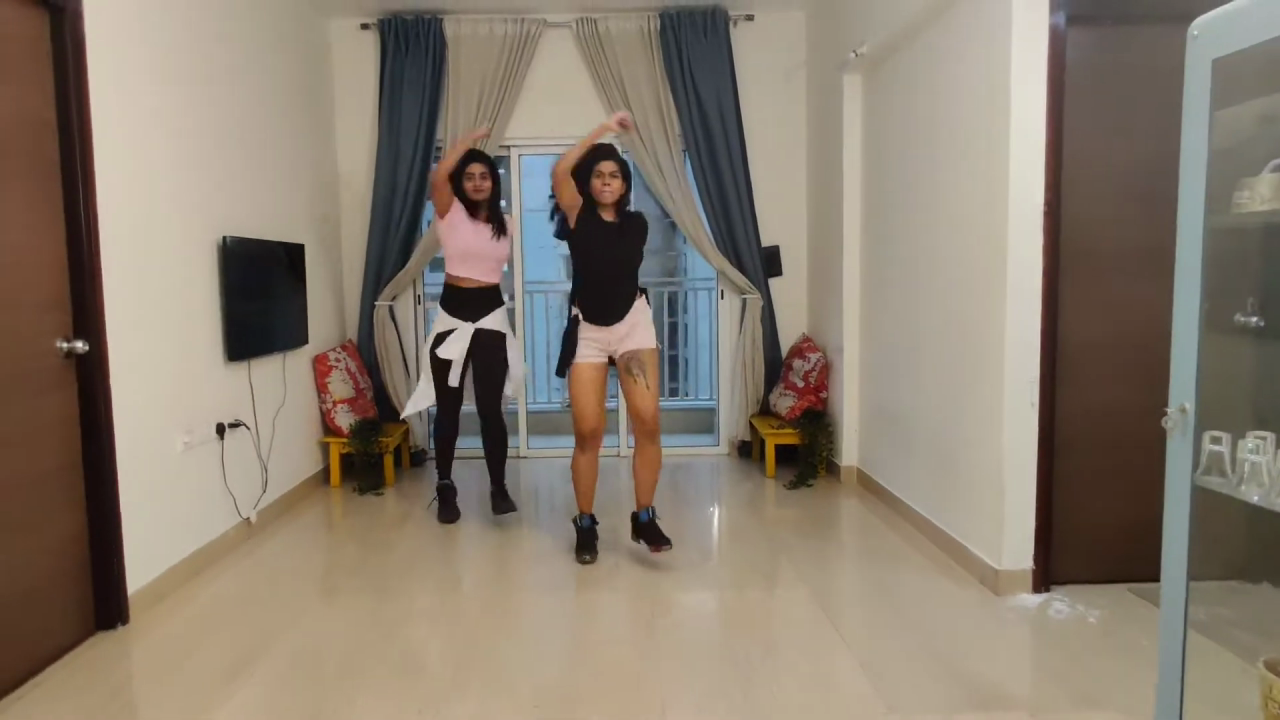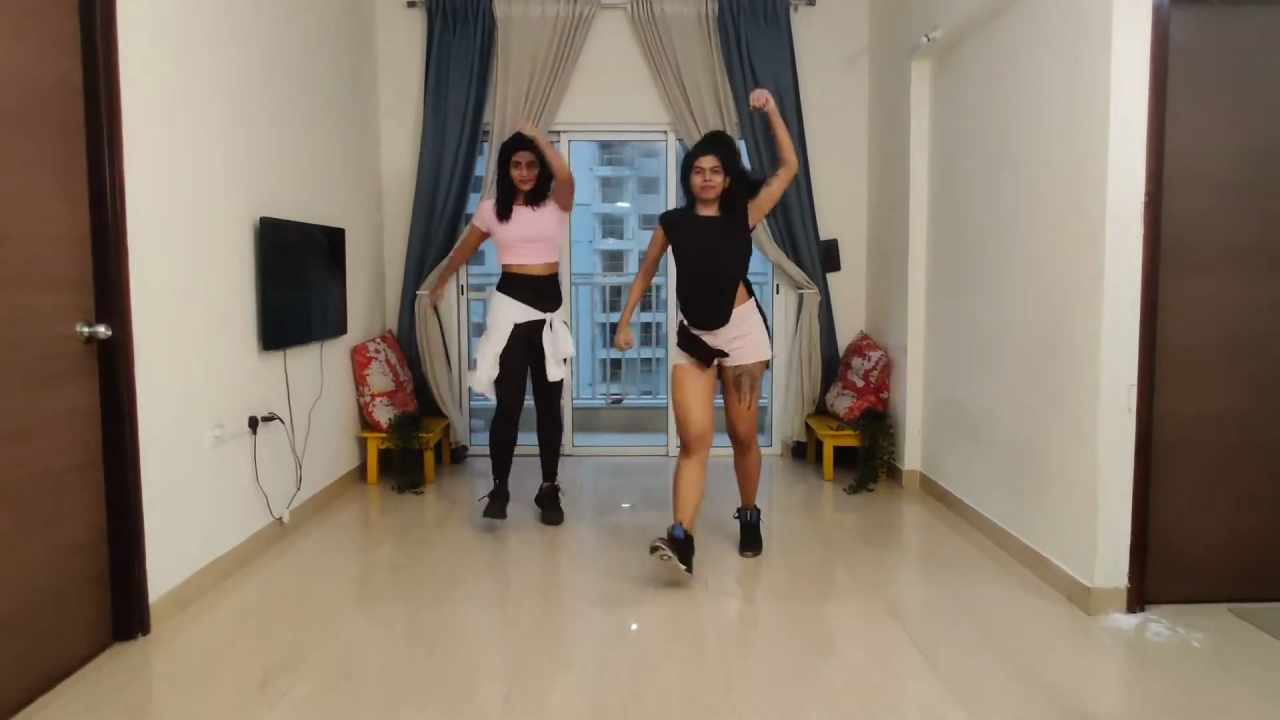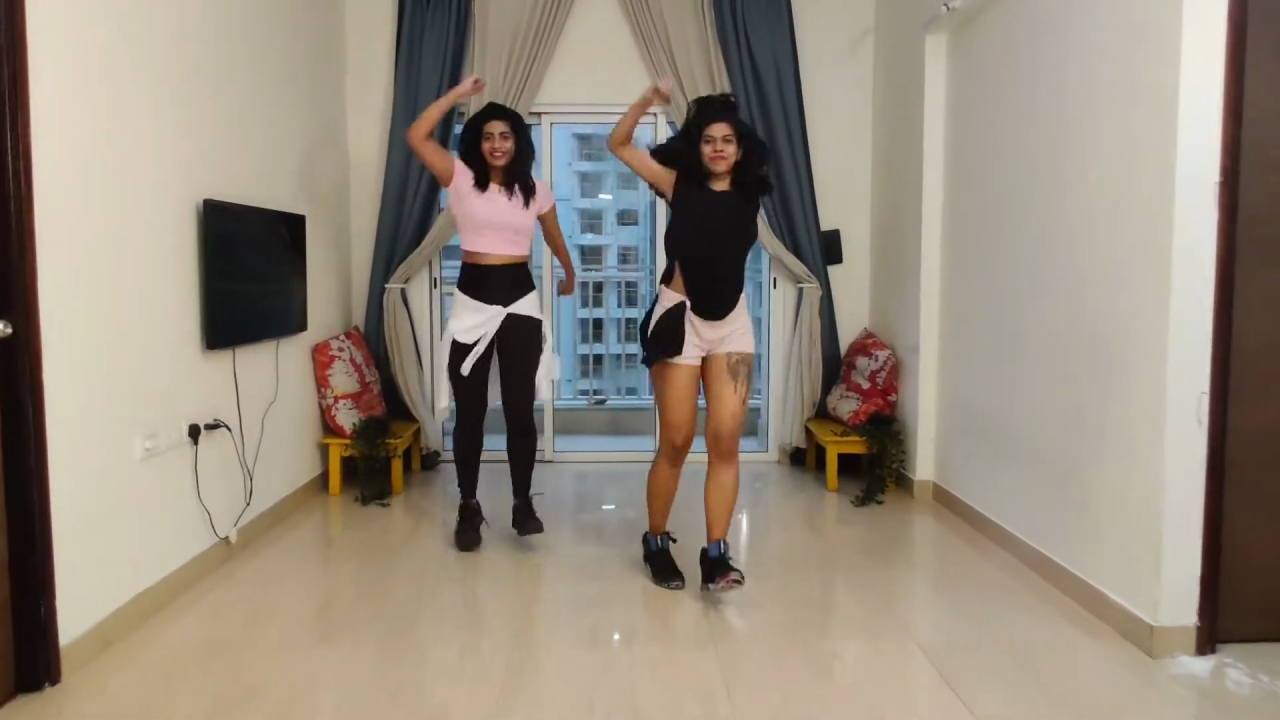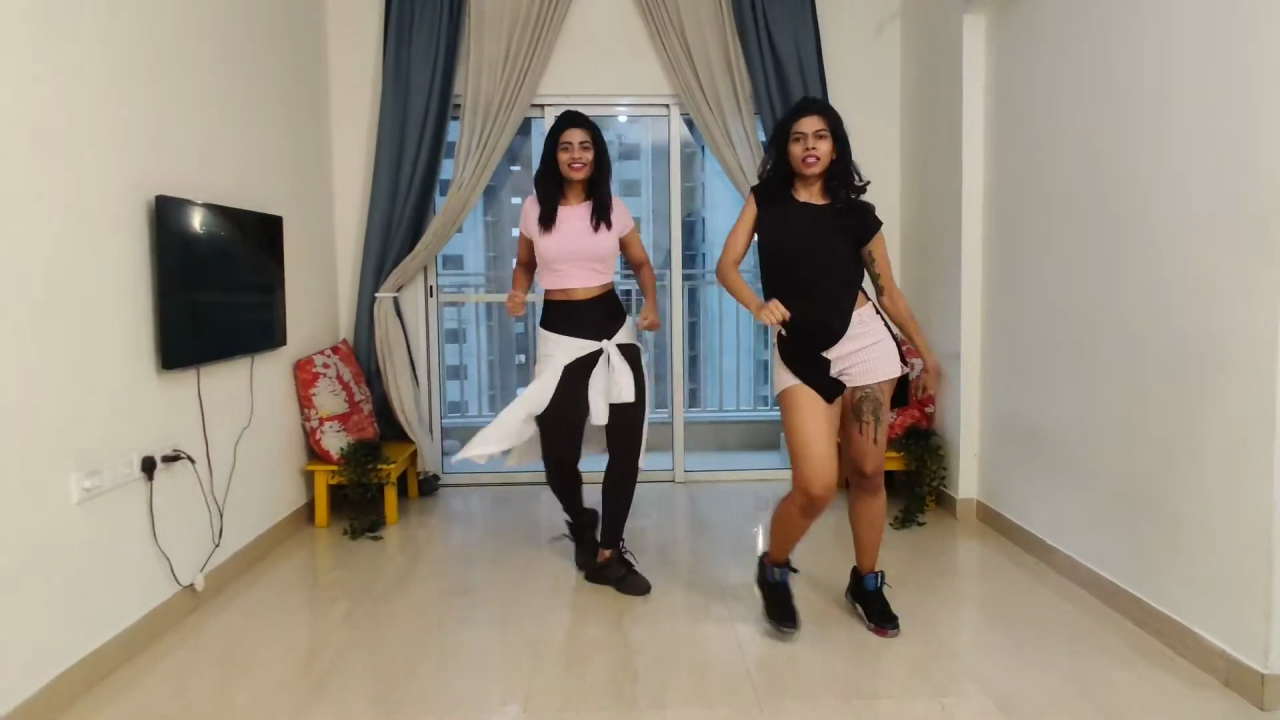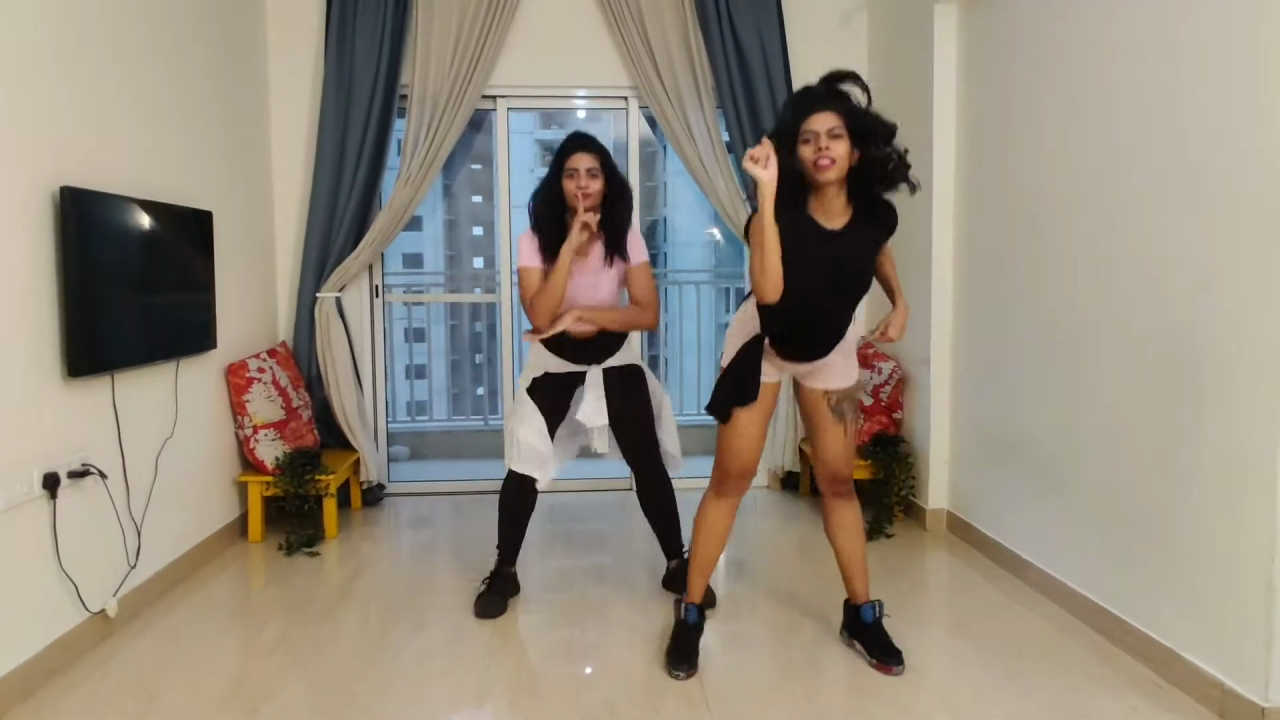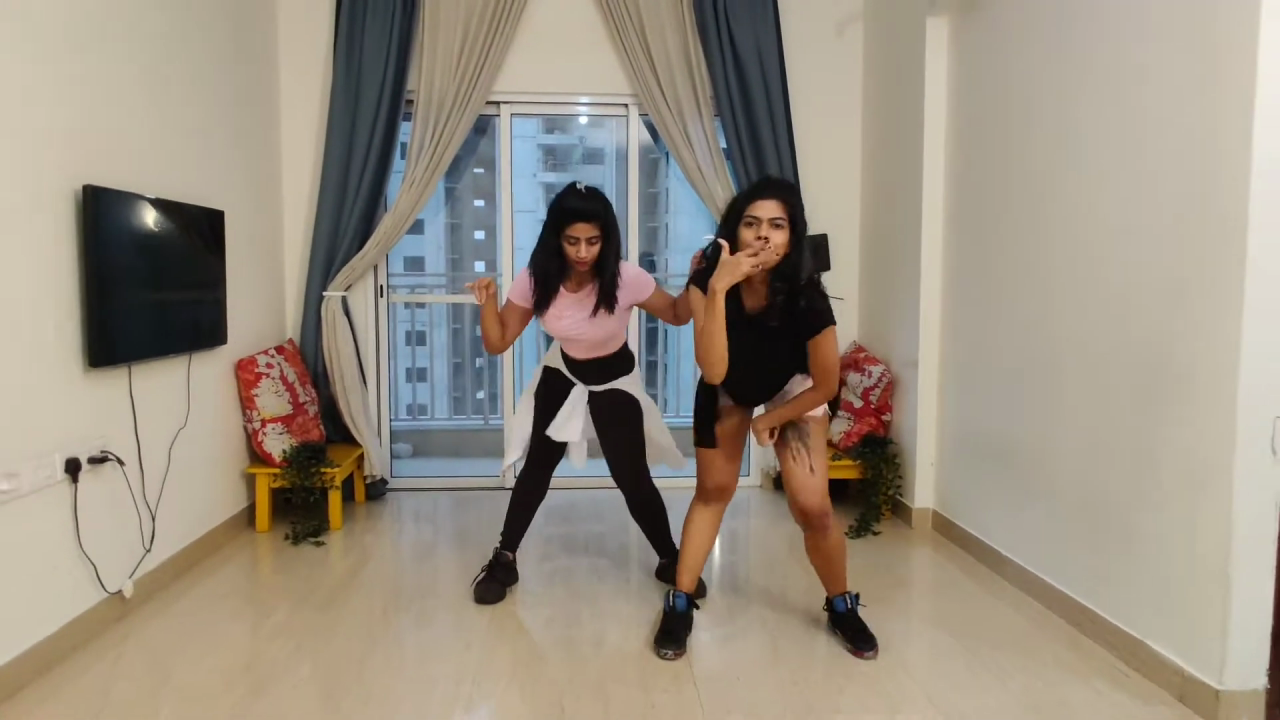
dt=0.7s
person 1, frame 1
left shoulder: (637, 223)
right shoulder: (577, 215)
right elbow: (560, 175)
right wrist: (601, 131)
left hip: (633, 325)
right hip: (589, 329)
left knee: (647, 422)
right knee: (588, 432)
left ankle: (644, 519)
right ankle: (585, 526)
person 1, frame 2
left shoulder: (744, 214)
right shoulder: (673, 223)
left elbow: (789, 167)
right elbow: (645, 271)
left wrist: (771, 110)
right wrist: (625, 321)
left hip: (741, 329)
right hip: (693, 335)
left knee: (744, 436)
right knee: (696, 439)
left ankle: (750, 516)
right ankle: (681, 540)
person 1, frame 3
left shoulder: (748, 199)
right shoulder: (681, 185)
right elbow: (618, 141)
right wrist: (648, 99)
left hip: (731, 324)
right hip: (678, 320)
left knee: (725, 440)
right knee: (675, 442)
left ankle: (715, 555)
right ankle: (656, 545)
person 1, frame 4
left shoulder: (857, 213)
right shoulder: (766, 200)
left elbow: (886, 287)
right elbow: (726, 266)
left wrist: (922, 348)
right wrist: (758, 305)
left hip: (862, 342)
right hip: (799, 354)
left knee: (868, 474)
right knee: (815, 487)
left ankle: (866, 582)
right ankle: (774, 569)
person 1, frame 5
left shoulder: (874, 213)
right shoulder: (782, 211)
right elbow: (769, 290)
left wrist: (896, 303)
right wrist: (766, 193)
left hip: (830, 355)
right hip: (761, 349)
left knee: (838, 480)
right knee: (734, 477)
left ankle: (862, 615)
right ankle: (690, 614)
person 1, frame 6
left shoulder: (806, 298)
right shoulder: (707, 282)
left elbow: (825, 385)
right elbow: (713, 371)
left wrist: (771, 418)
right wrist: (718, 288)
left hip: (793, 390)
right hip: (729, 384)
left knee: (811, 507)
right knee: (714, 490)
left ankle: (841, 606)
right ankle: (679, 604)
person 2, frame 1
left shoulder: (501, 223)
right shoulder: (449, 214)
right elbow: (438, 178)
right wrist: (467, 142)
left hip: (491, 318)
right hip: (451, 318)
left knee: (489, 407)
right knee: (446, 407)
left ankle: (499, 488)
right ankle: (446, 487)
person 2, frame 2
left shoulder: (557, 202)
right shoulder: (492, 208)
left elbow: (566, 174)
right elbow: (465, 248)
left wrist: (538, 137)
right wrist: (439, 283)
left hip: (549, 307)
right hip: (511, 307)
left knee: (549, 406)
right knee: (510, 404)
left ankle: (549, 488)
right ankle: (499, 489)
person 2, frame 3
left shoulder: (532, 189)
right shoulder: (461, 177)
left elbow: (553, 233)
right elbow: (416, 137)
left wrist: (570, 271)
right wrist: (459, 93)
left hip: (521, 302)
right hip: (472, 303)
left knee: (519, 408)
right knee: (469, 410)
left ankle: (523, 504)
right ankle: (468, 506)
person 2, frame 4
left shoulder: (612, 209)
right shoulder: (536, 209)
left elbow: (642, 264)
right elbow: (524, 263)
left wrist: (649, 304)
right wrist: (517, 291)
left hip: (614, 331)
right hip: (562, 336)
left knee: (626, 450)
right knee: (559, 457)
left ankle: (609, 553)
right ankle: (581, 523)
person 2, frame 5
left shoulder: (625, 236)
right shoulder: (536, 238)
left elbow: (648, 314)
right elbow: (539, 317)
left wrist: (578, 318)
right wrist: (570, 247)
left hip: (616, 358)
right hip: (553, 362)
left knee: (648, 463)
right knee: (526, 464)
left ankle: (678, 564)
right ankle: (504, 572)
person 2, frame 6
left shoulder: (626, 278)
right shoulder: (536, 278)
left elbow: (676, 315)
right elbow: (497, 344)
right wrist: (487, 302)
left hip: (615, 382)
right hip: (562, 373)
left knee: (633, 479)
right knee: (537, 465)
left ankle: (670, 560)
right ankle: (503, 560)
